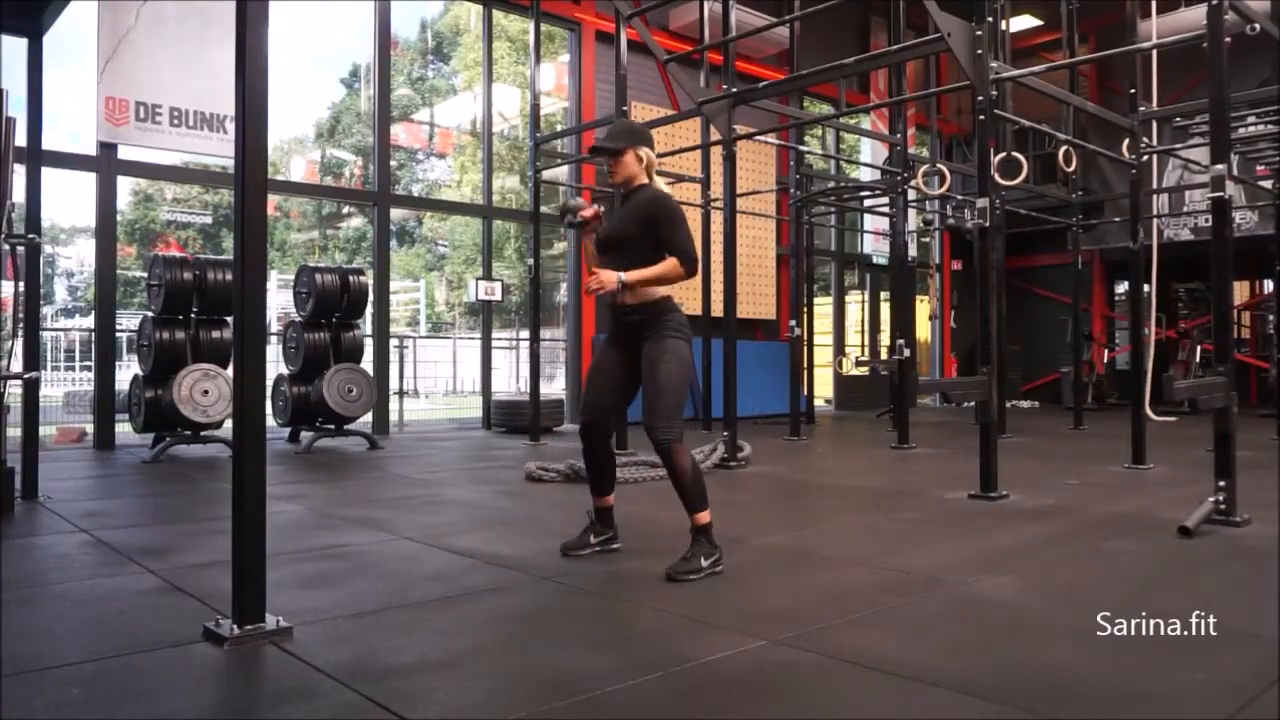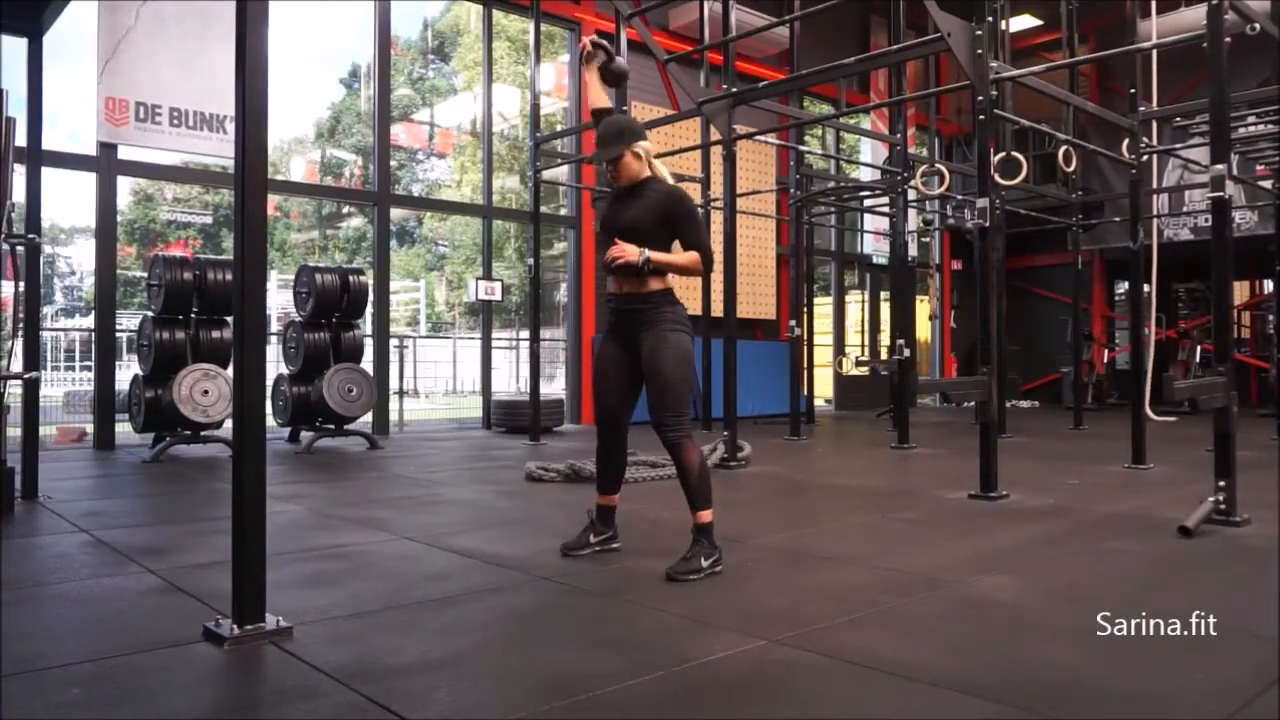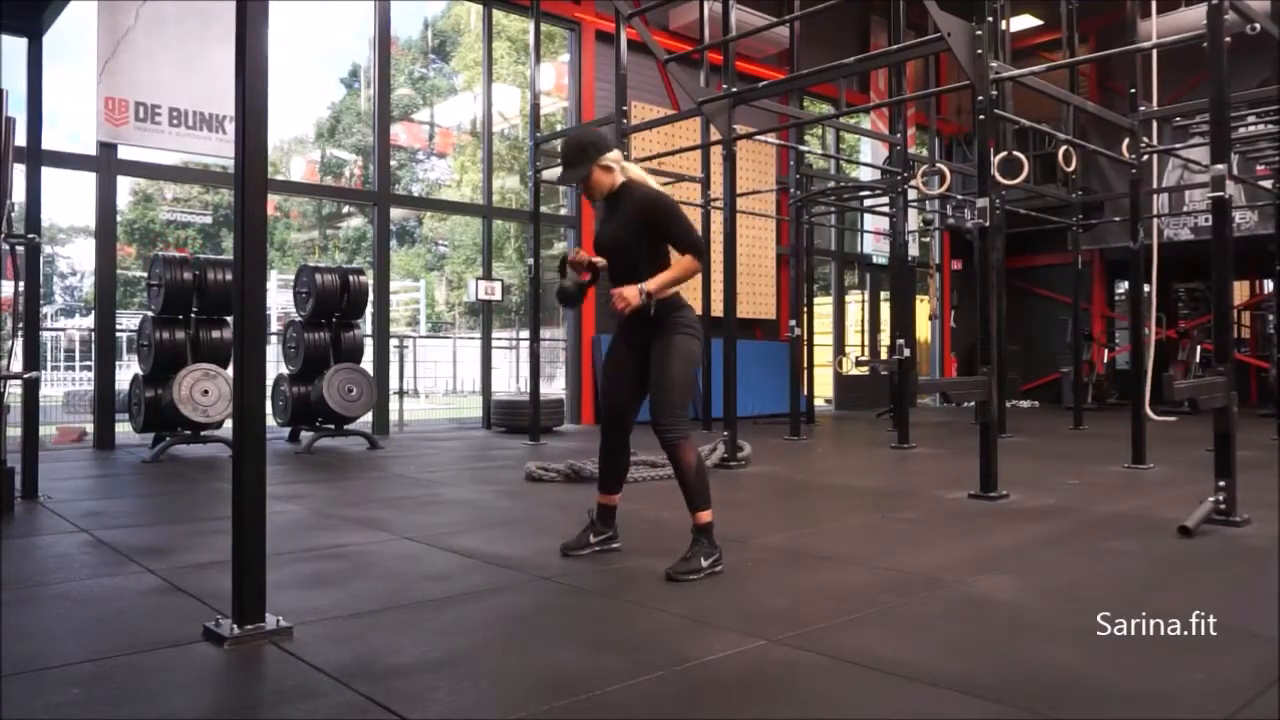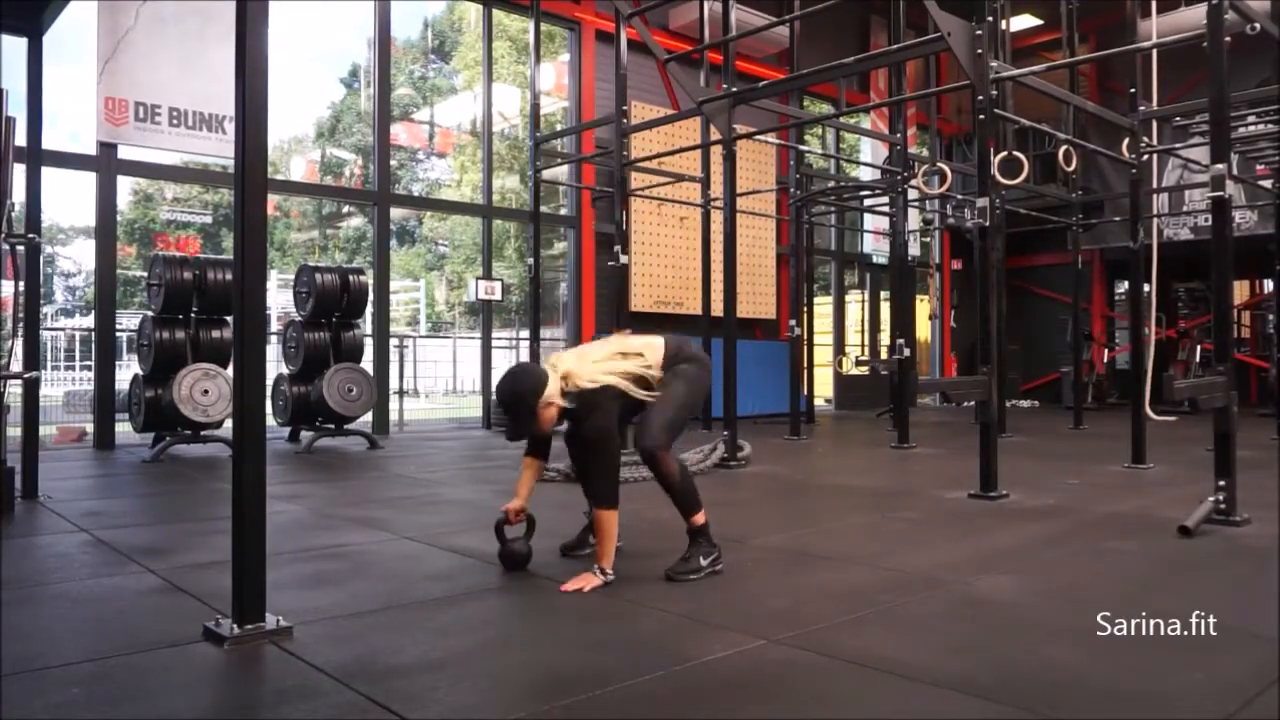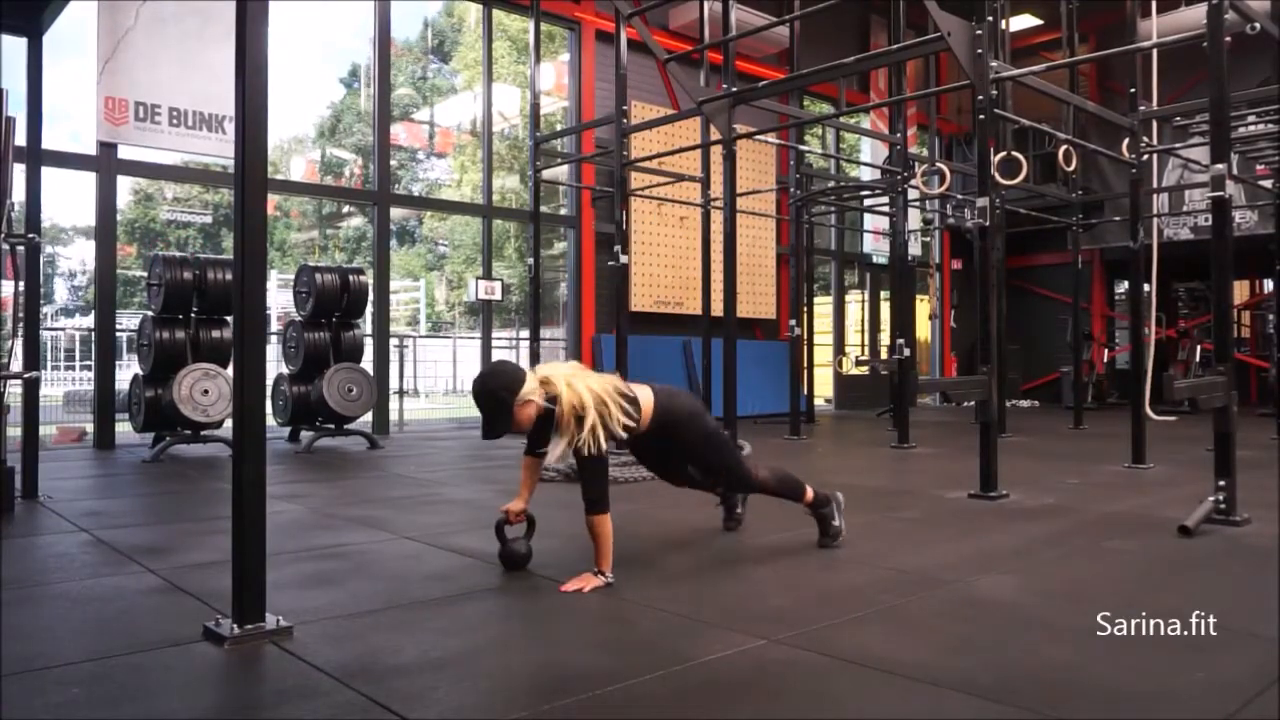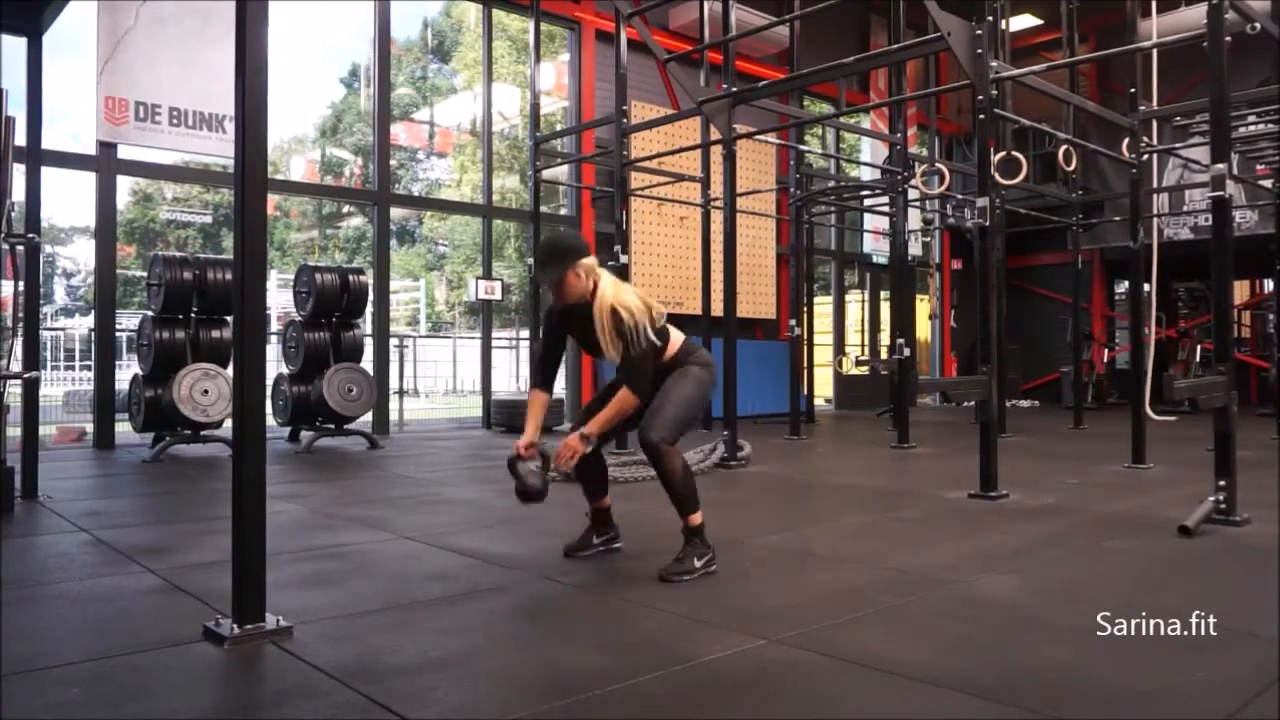
dt=0.5s
person 1, frame 1
left shoulder: (657, 202)
right shoulder: (619, 210)
left elbow: (685, 264)
right elbow: (599, 264)
left wrist: (622, 278)
right wrist: (588, 227)
left hip: (661, 327)
right hip: (620, 330)
left knee: (663, 432)
right knee: (593, 425)
left ankle: (707, 545)
right ankle: (603, 527)
person 1, frame 2
left shoulder: (670, 197)
right shoulder: (620, 191)
left elbow: (702, 260)
right elbow: (598, 120)
left wrist: (645, 255)
right wrist: (591, 67)
left hip: (660, 319)
right hip: (617, 323)
left knee: (672, 428)
right knee: (608, 424)
left ankle: (707, 542)
right ankle: (604, 525)
person 1, frame 3
left shoulder: (647, 199)
right shoulder: (606, 206)
left elbow: (697, 254)
left wrist: (645, 290)
right wrist: (585, 261)
left hip: (672, 327)
right hip: (631, 326)
left knee: (670, 429)
right knee: (612, 422)
left ankle: (707, 543)
right ankle: (604, 527)
person 1, frame 4
left shoulder: (595, 405)
right shoulder: (547, 389)
left elbow: (605, 484)
right elbow: (536, 448)
left wrist: (603, 570)
right wrist: (520, 500)
left hip: (684, 363)
right hip: (651, 367)
left knee: (652, 445)
right knee: (577, 439)
left ankle: (704, 545)
right ankle: (599, 529)
person 1, frame 5
left shoulder: (577, 415)
right shoulder: (540, 394)
left elbow: (594, 493)
right elbow: (538, 447)
left wrist: (602, 572)
right wrist: (522, 500)
left hip: (675, 417)
right hip: (651, 418)
left knee: (739, 477)
right knee: (677, 473)
left ankle: (823, 503)
right ankle: (730, 496)
person 1, frame 6
left shoulder: (621, 309)
right shoulder: (560, 314)
left elbow: (637, 385)
right elbow: (543, 376)
left wrist: (587, 434)
right wrist: (531, 433)
left hip: (688, 367)
right hip: (639, 375)
left knee: (655, 438)
right knee: (580, 440)
left ankle: (700, 546)
right ankle: (605, 529)
